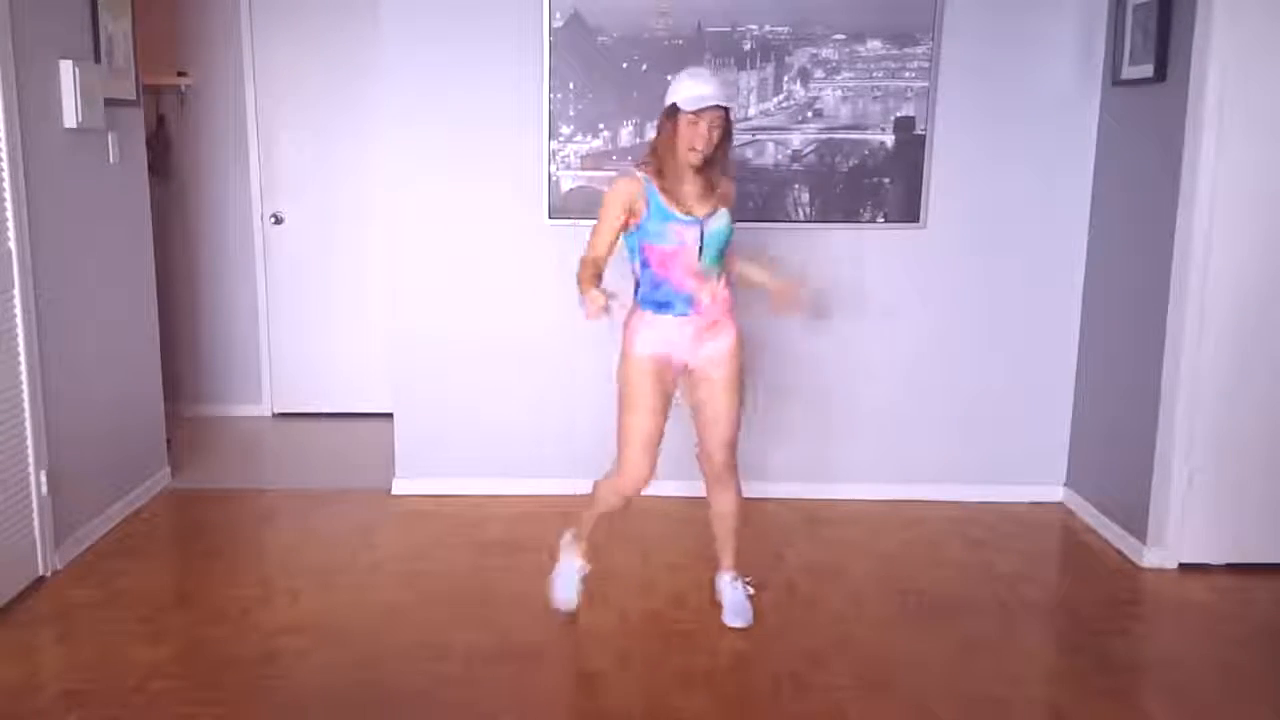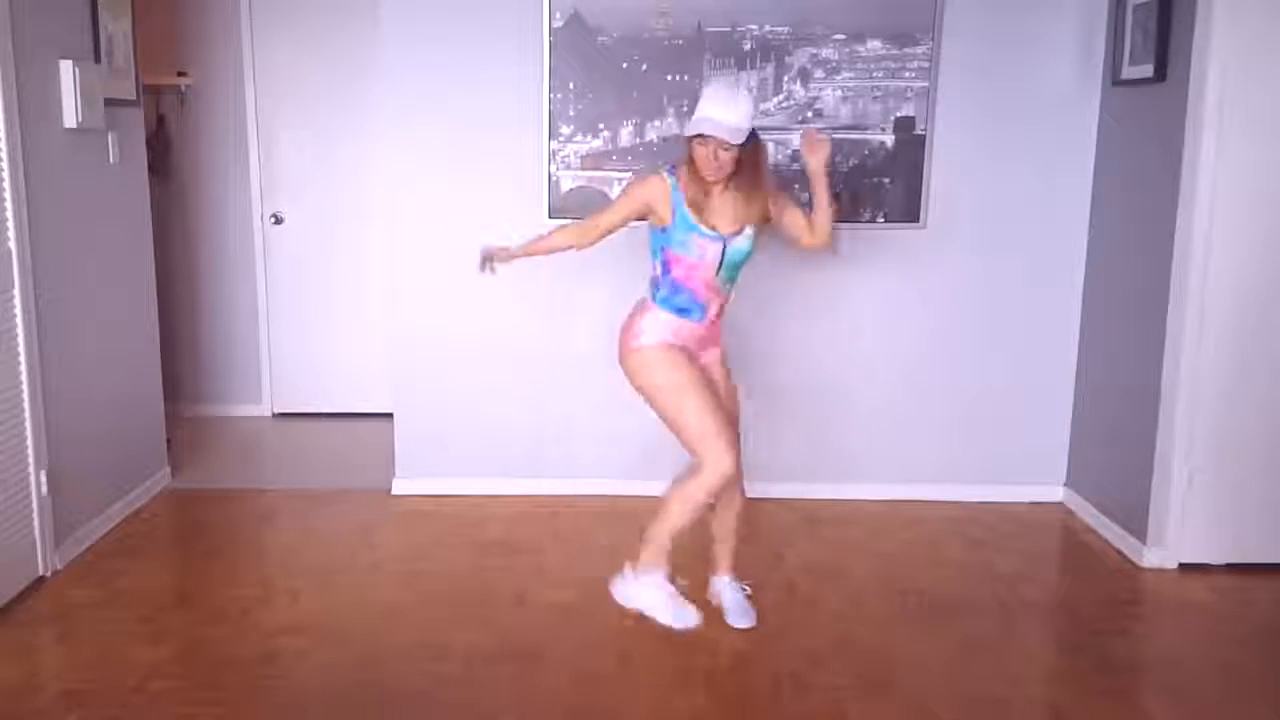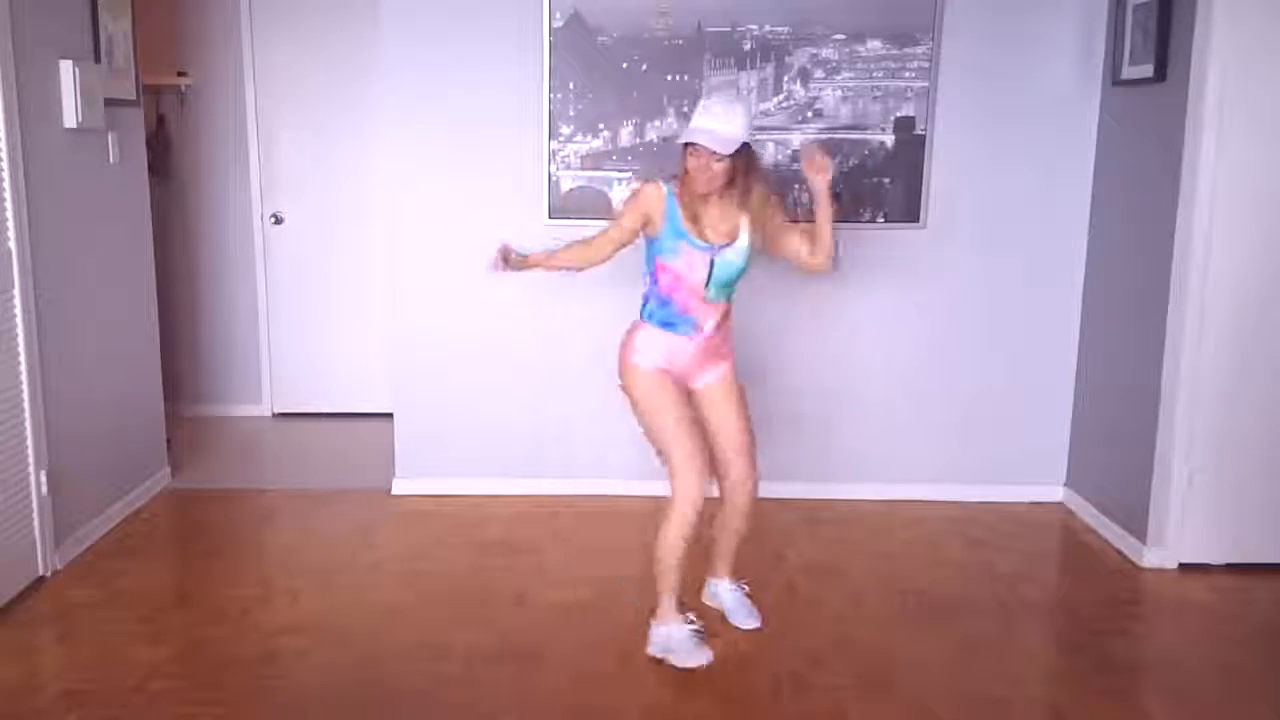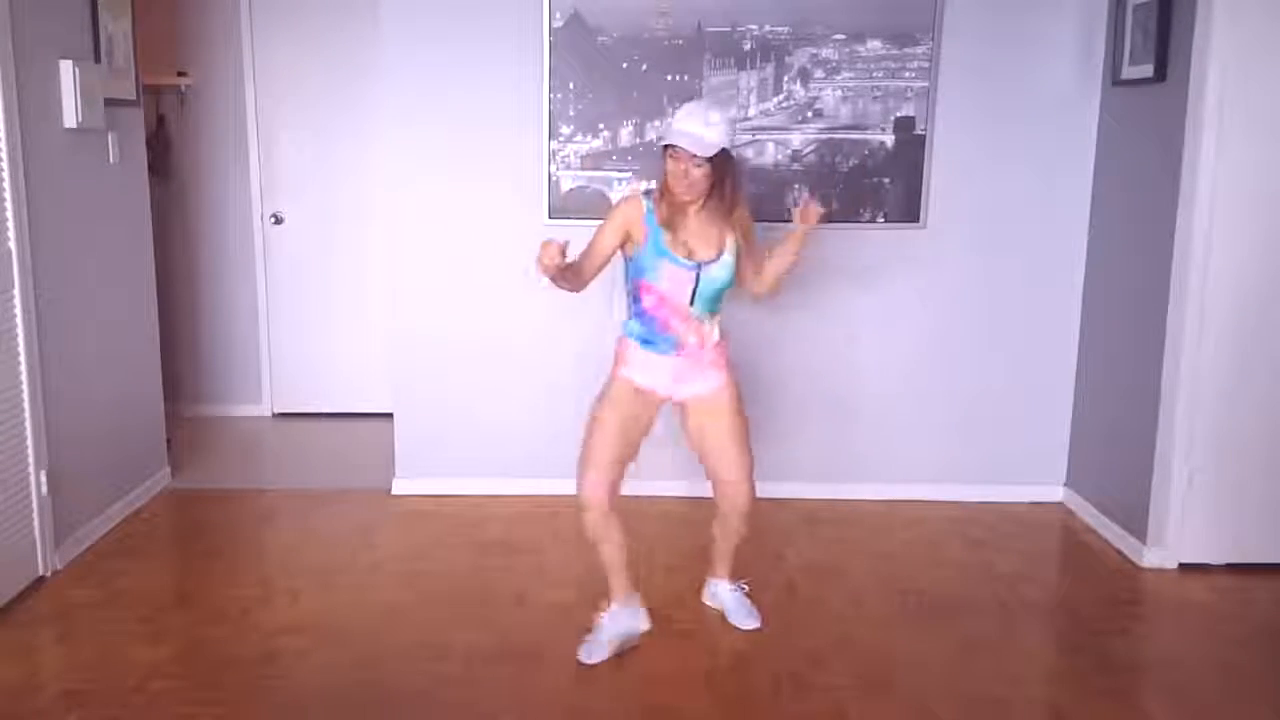
dt=0.2s
person 1, frame 1
left shoulder: (716, 185)
right shoulder: (633, 187)
right elbow: (594, 256)
left wrist: (766, 280)
right wrist: (589, 288)
left hip: (715, 336)
right hip: (652, 341)
left knee: (721, 461)
right knee: (635, 472)
left ankle: (727, 575)
right ankle: (574, 548)
person 1, frame 2
left shoulder: (757, 196)
right shoulder: (660, 188)
left elbow: (818, 239)
right elbow: (590, 231)
left wrist: (818, 173)
right wrist: (515, 251)
left hip: (705, 344)
right hip: (653, 339)
left knee: (730, 472)
right knee: (718, 464)
left ankle: (723, 578)
right ankle: (642, 574)
person 1, frame 3
left shoulder: (755, 210)
right shoulder: (656, 199)
left elbow: (819, 261)
right elbow: (597, 251)
left wrist: (821, 194)
right wrist: (526, 260)
left hip: (710, 361)
right hip: (651, 359)
left knee: (743, 484)
right knee: (692, 484)
left ankle: (721, 581)
right ankle: (668, 622)
person 1, frame 4
left shoulder: (730, 221)
right shoulder: (635, 213)
left elbow: (757, 284)
right elbow: (579, 276)
left wrist: (798, 235)
right wrist: (554, 267)
left hip: (704, 373)
right hip: (638, 372)
left knee: (738, 496)
right knee: (594, 491)
left ankle: (719, 583)
right ankle: (622, 608)
